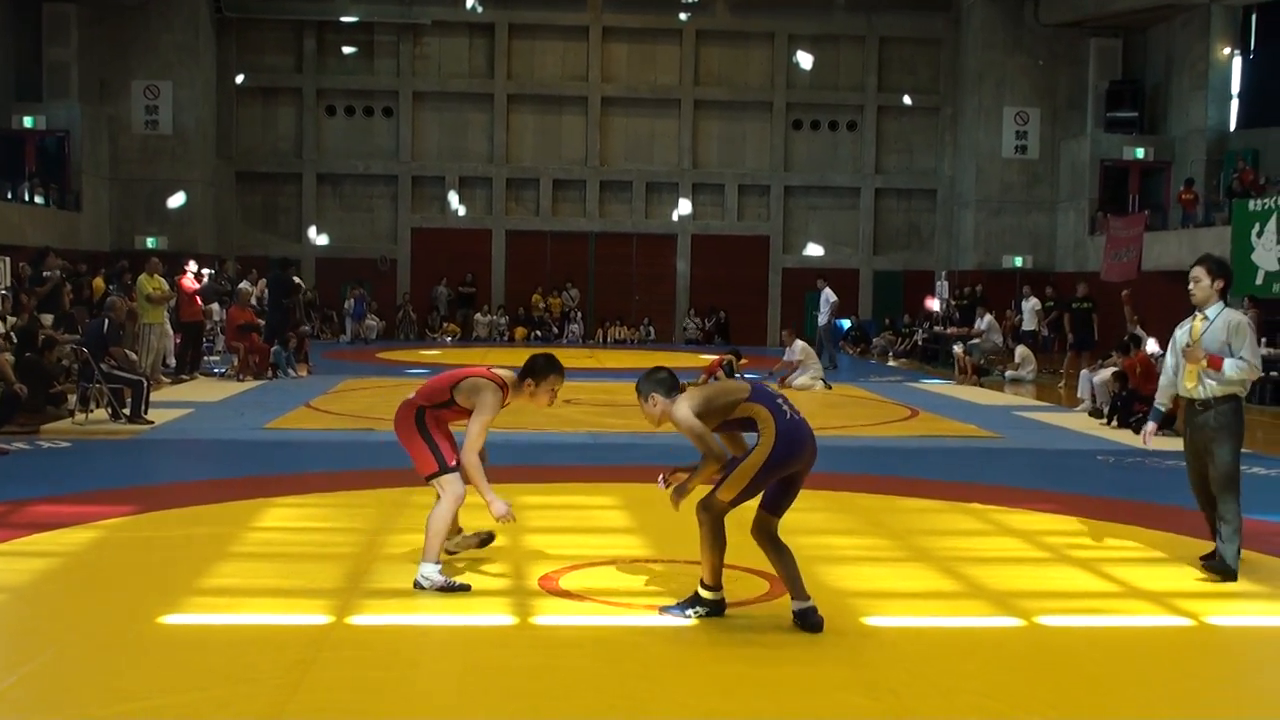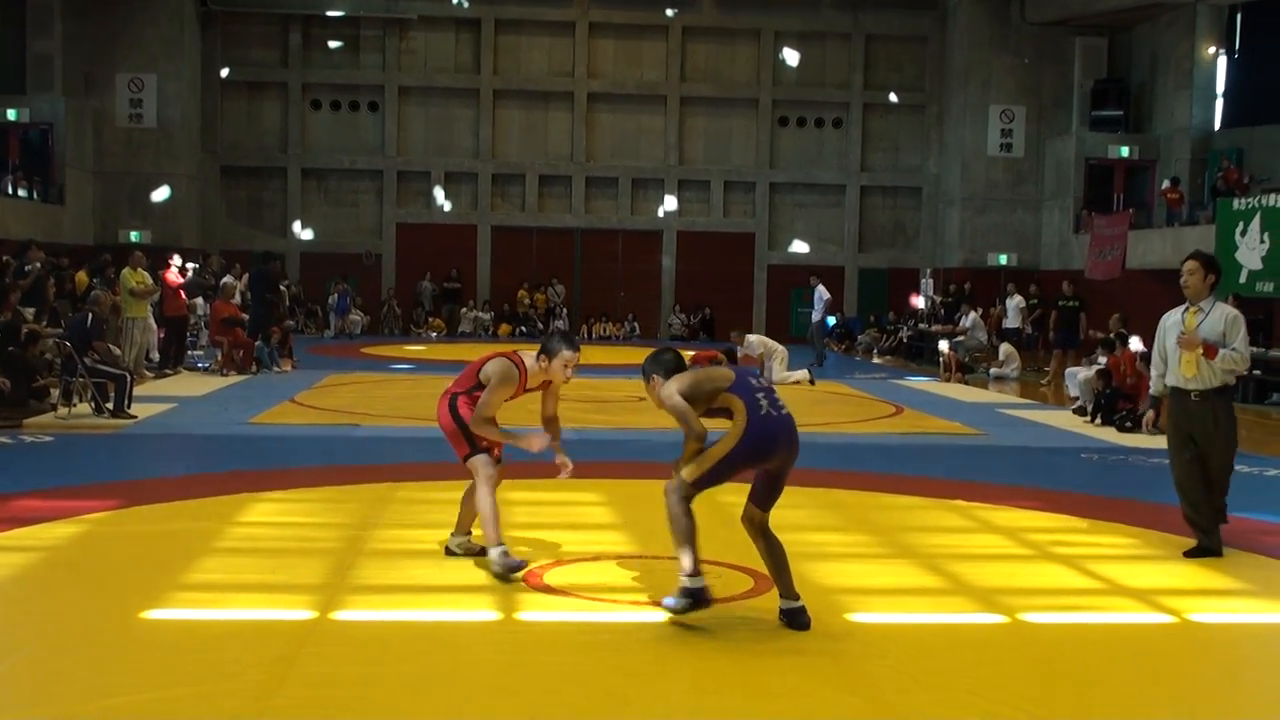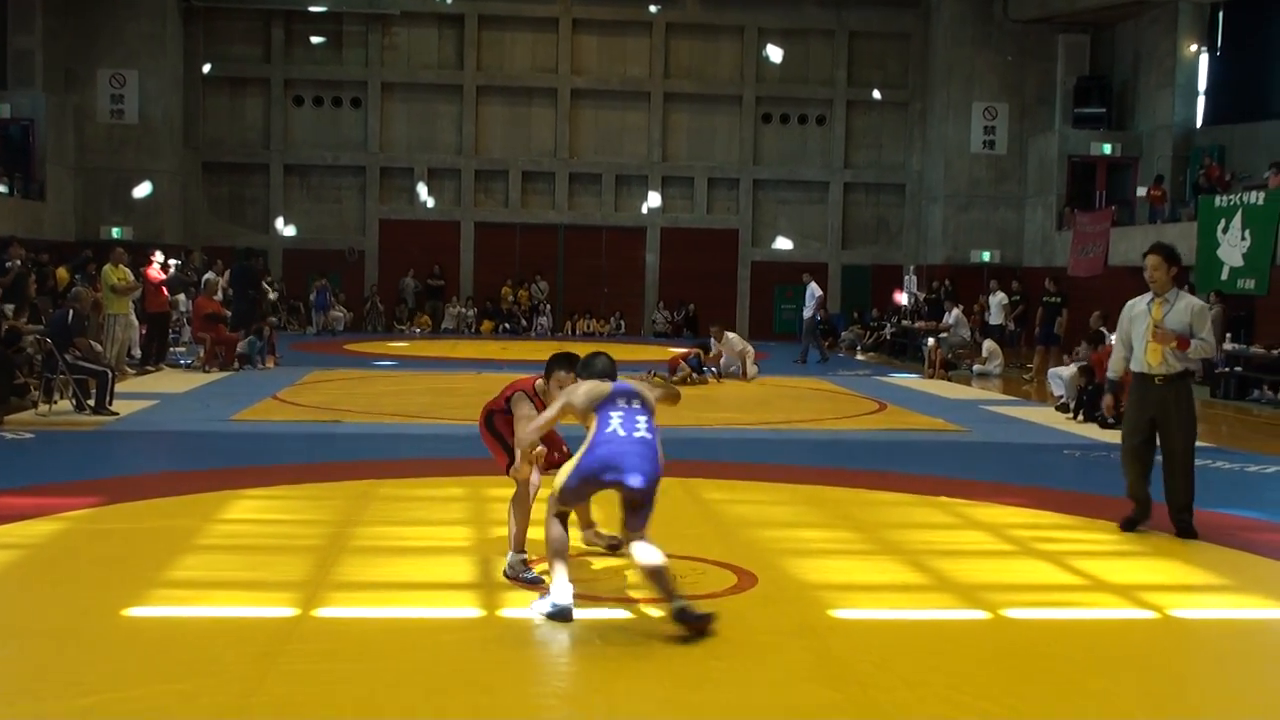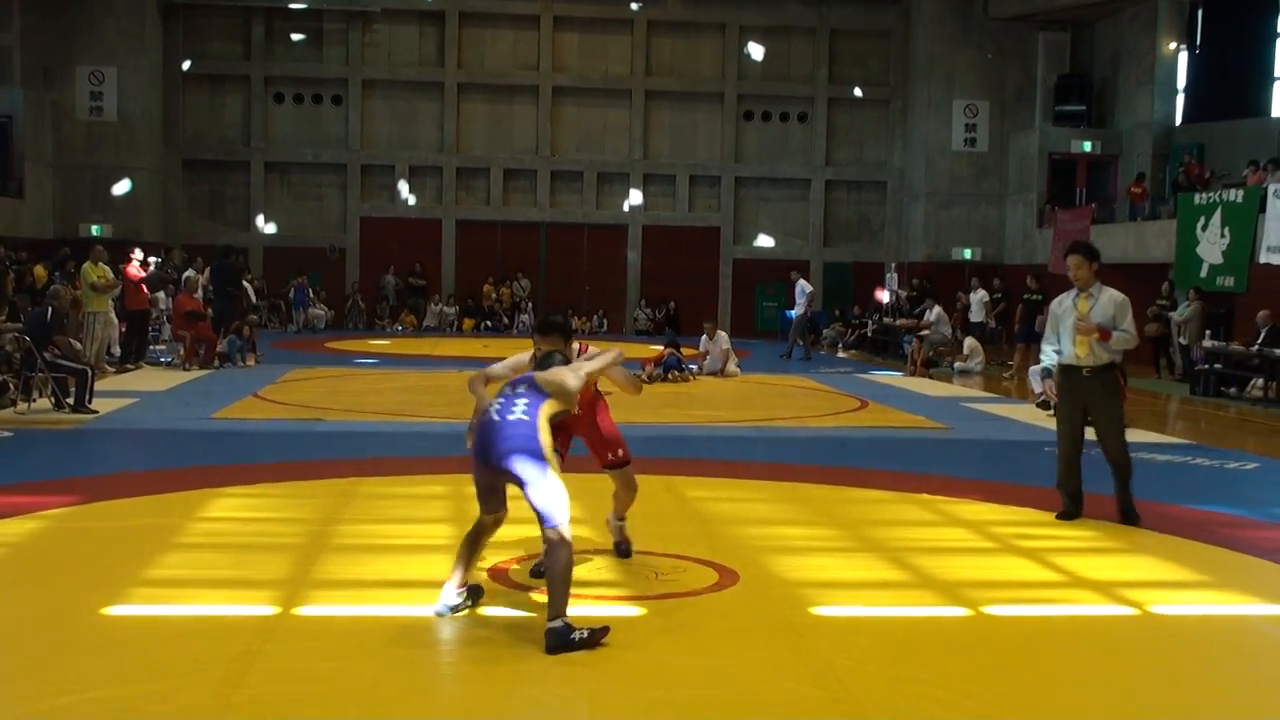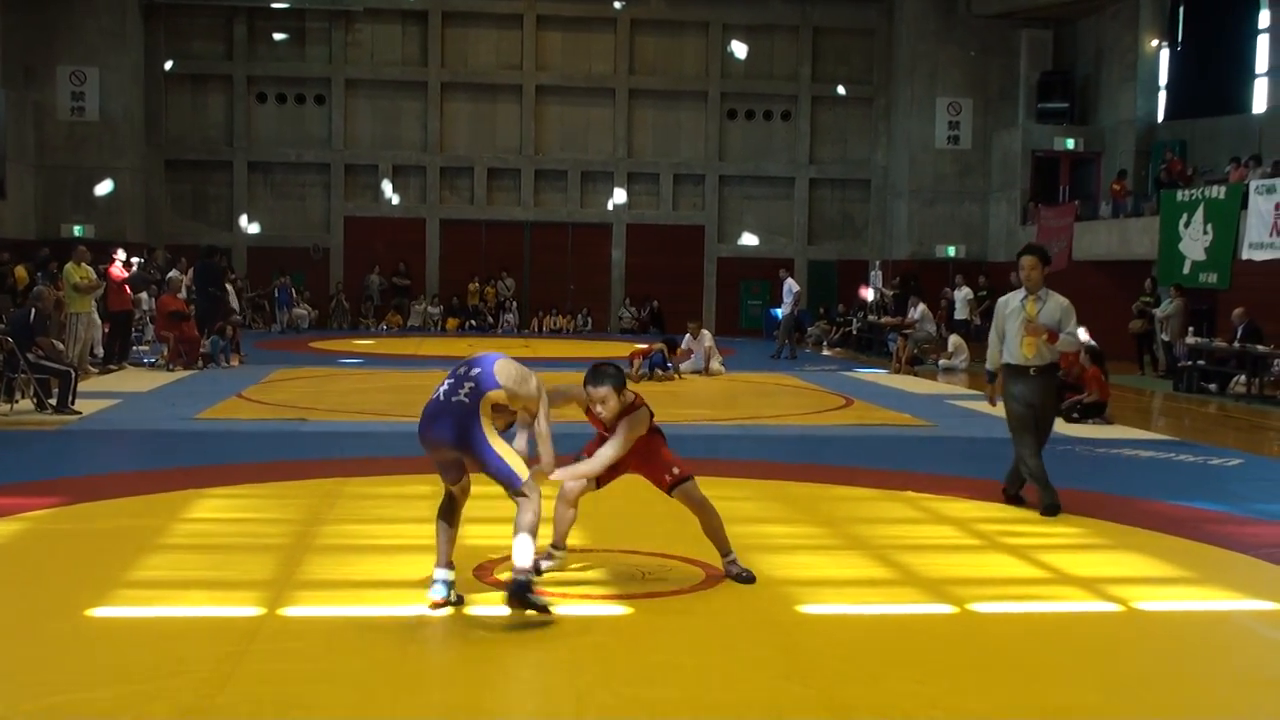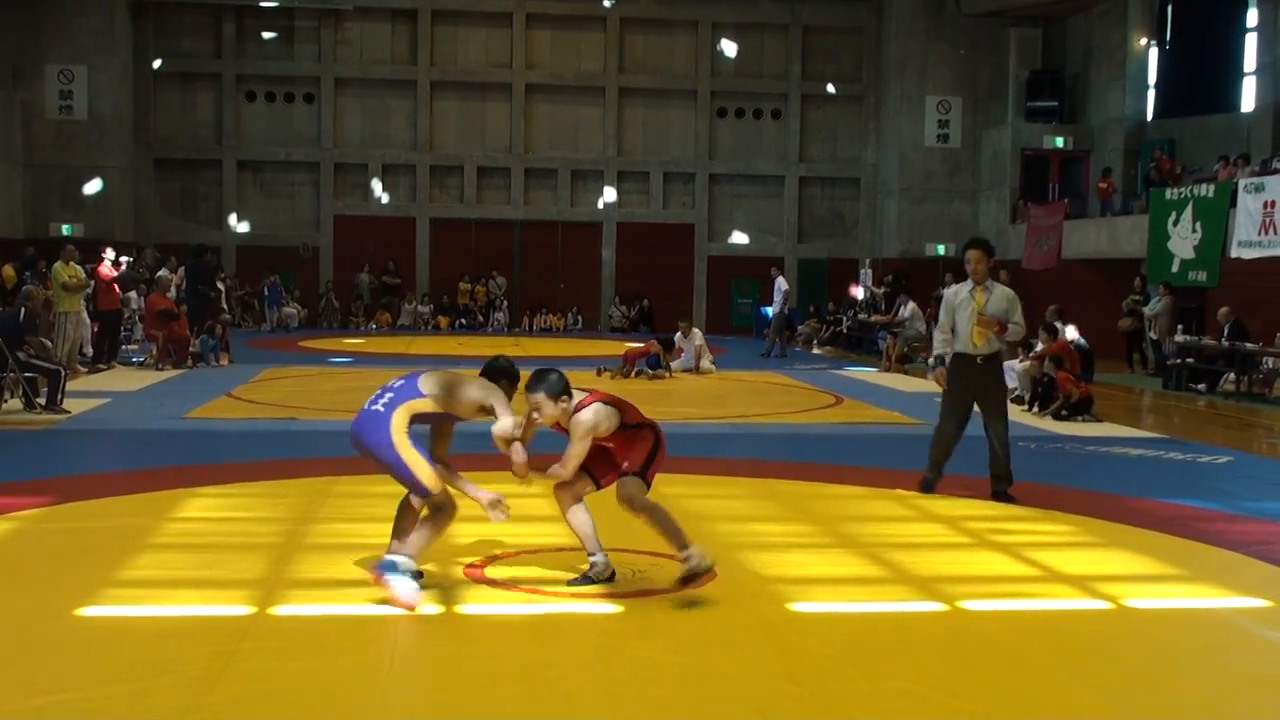
dt=0.4s
person 1, frame 1
left shoulder: (1236, 323)
right shoulder: (1183, 328)
left elbow: (1251, 369)
right elbow: (1170, 374)
left wrist: (1209, 360)
right wrist: (1154, 416)
left hip: (1223, 412)
right hip: (1192, 411)
left knee: (1224, 486)
right knee: (1201, 487)
left ankle: (1227, 560)
right ankle: (1221, 547)
person 1, frame 2
left shoulder: (1229, 317)
right shoulder: (1169, 319)
left elbow: (1242, 360)
right elbow: (1158, 364)
left wrist: (1204, 348)
right wrist: (1152, 404)
left hip: (1215, 403)
right hip: (1179, 402)
left knee: (1217, 471)
right knee: (1185, 474)
left ankle: (1215, 511)
right ankle: (1207, 538)
person 1, frame 3
left shoulder: (1193, 307)
right shoulder: (1133, 307)
left elbow: (1209, 347)
right elbow: (1121, 349)
left wrist: (1176, 341)
right wrist: (1111, 388)
left hip: (1176, 387)
right hip: (1141, 386)
left knee: (1179, 455)
right knee: (1134, 450)
left ankle: (1182, 519)
right ankle: (1140, 507)
person 1, frame 4
left shoulder: (1115, 300)
right shoulder: (1059, 304)
left elbow: (1131, 338)
right elbow: (1051, 344)
left wrist: (1098, 333)
right wrist: (1048, 375)
left hip: (1103, 377)
right hip: (1070, 378)
left knee: (1114, 442)
right knee: (1068, 445)
left ankle: (1125, 501)
right ankle: (1070, 501)
person 1, frame 5
left shoulder: (1061, 305)
right shoulder: (1005, 303)
right elbow: (996, 342)
left wrist: (1047, 335)
right wrist: (990, 379)
left hip: (1046, 377)
right hip: (1015, 376)
left knee: (1037, 439)
right knee: (1025, 439)
left ankle: (1012, 487)
right ankle: (1047, 496)
person 1, frame 6
left shoulder: (1006, 296)
right shoulder: (953, 295)
left elbow: (1019, 331)
right elbow: (943, 331)
left wrist: (997, 327)
right wrist: (939, 363)
left hip: (991, 366)
right hip: (961, 365)
left knee: (998, 427)
right knee: (950, 423)
left ankle: (1000, 486)
right ankle: (932, 474)
person 2, frame 1
left shoulder: (680, 409)
right shoulder: (703, 403)
left elbow: (717, 455)
right elbow: (741, 458)
left wrist: (688, 485)
right wrist: (693, 475)
left hip: (779, 438)
right hip: (803, 441)
left knee: (710, 511)
right knee: (763, 530)
left ankle: (709, 598)
right ankle: (805, 609)
person 2, frame 2
left shoulder: (669, 389)
right shoulder: (709, 383)
left elbow: (697, 434)
left wrist: (683, 466)
right wrist: (698, 461)
left hip: (758, 431)
right hip: (786, 435)
left knee: (676, 490)
right knee: (755, 522)
left ankle: (693, 585)
right ankle: (792, 607)
person 2, frame 3
left shoulder: (577, 391)
right shoulder: (641, 388)
left elbow: (527, 437)
right elbow: (672, 395)
left wrist: (526, 455)
left hip: (599, 457)
right hip: (644, 461)
left knee: (556, 511)
right knee: (636, 537)
left ankle: (560, 598)
right ankle: (677, 605)
person 2, frame 4
left shoulder: (517, 382)
right shoulder: (569, 378)
left elbow: (473, 432)
right elbow: (615, 354)
left hip: (487, 447)
right hip: (526, 448)
left knee: (489, 520)
right knee: (558, 539)
left ankle: (453, 594)
right ankle: (557, 628)
person 2, frame 5
left shoulder: (479, 366)
right shoulder: (534, 388)
right elbow: (546, 465)
left hip: (429, 427)
right hip: (468, 422)
left knee: (457, 492)
right knee: (529, 496)
left ankle: (441, 582)
right ankle: (521, 583)
person 2, frame 6
right shoulder: (495, 392)
left elbow: (436, 462)
right elbow: (504, 429)
left wrist: (479, 494)
right wrist: (516, 449)
left hip: (364, 425)
right hip: (385, 429)
left knee: (423, 490)
right knee: (443, 508)
left ankle: (393, 564)
right ankle: (396, 567)
person 3, frame 1
left shoulder: (510, 381)
right shoulder: (492, 396)
right elbow: (468, 455)
left wrist: (480, 455)
right wrist: (492, 500)
left hip: (424, 415)
right hip: (417, 418)
left knee: (456, 477)
right knee: (454, 491)
left ankle: (453, 538)
right ankle: (428, 573)
person 3, frame 2
left shoulder: (550, 375)
right shoulder: (509, 373)
left elbow: (550, 417)
right elbow: (478, 422)
left wrist: (558, 453)
right wrist: (519, 440)
left hip: (477, 406)
right hip: (457, 405)
left knee: (493, 475)
right knee: (487, 473)
left ankle: (459, 540)
right ankle: (497, 554)
person 3, frame 3
right shoulder: (526, 404)
right elbow: (521, 470)
right hip: (498, 422)
right knee: (530, 482)
left ankle: (588, 532)
right ankle: (515, 561)
person 3, frame 4
left shoulder: (590, 357)
right shoulder: (528, 362)
left elbow: (635, 389)
right elbow: (477, 379)
left wrist: (608, 367)
right wrist: (484, 401)
left hip: (590, 412)
left knee: (627, 483)
left ankle: (617, 523)
person 3, frame 5
left shoulder: (636, 416)
right shoulder: (585, 395)
left elbow: (597, 466)
left wrist: (547, 473)
left hip: (647, 448)
right hip: (609, 442)
left knee: (697, 501)
right knee: (569, 489)
left ankle: (730, 561)
right ankle: (555, 554)
person 3, frame 6
left shoulder: (585, 418)
right shoulder: (544, 407)
left elbow: (566, 471)
left wrist: (537, 473)
left hip: (643, 439)
right hip: (614, 446)
left knee: (628, 497)
right knee: (565, 491)
left ankle: (692, 558)
right ankle: (599, 564)
